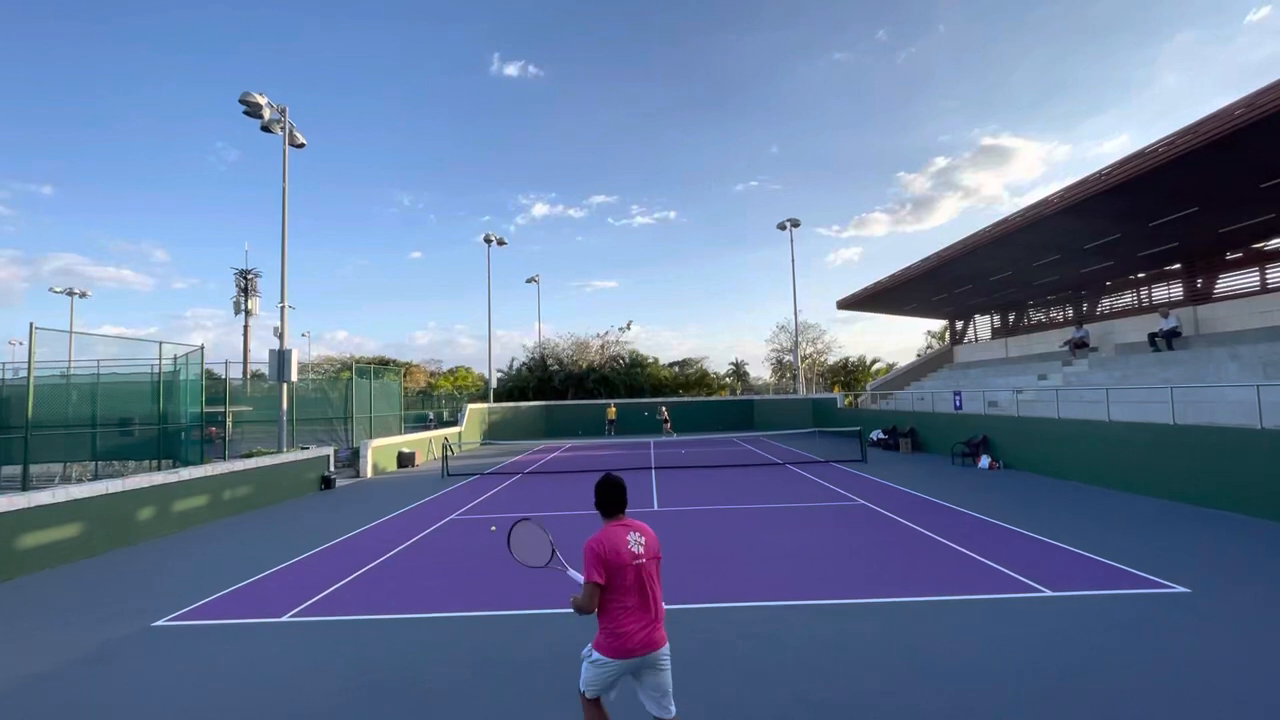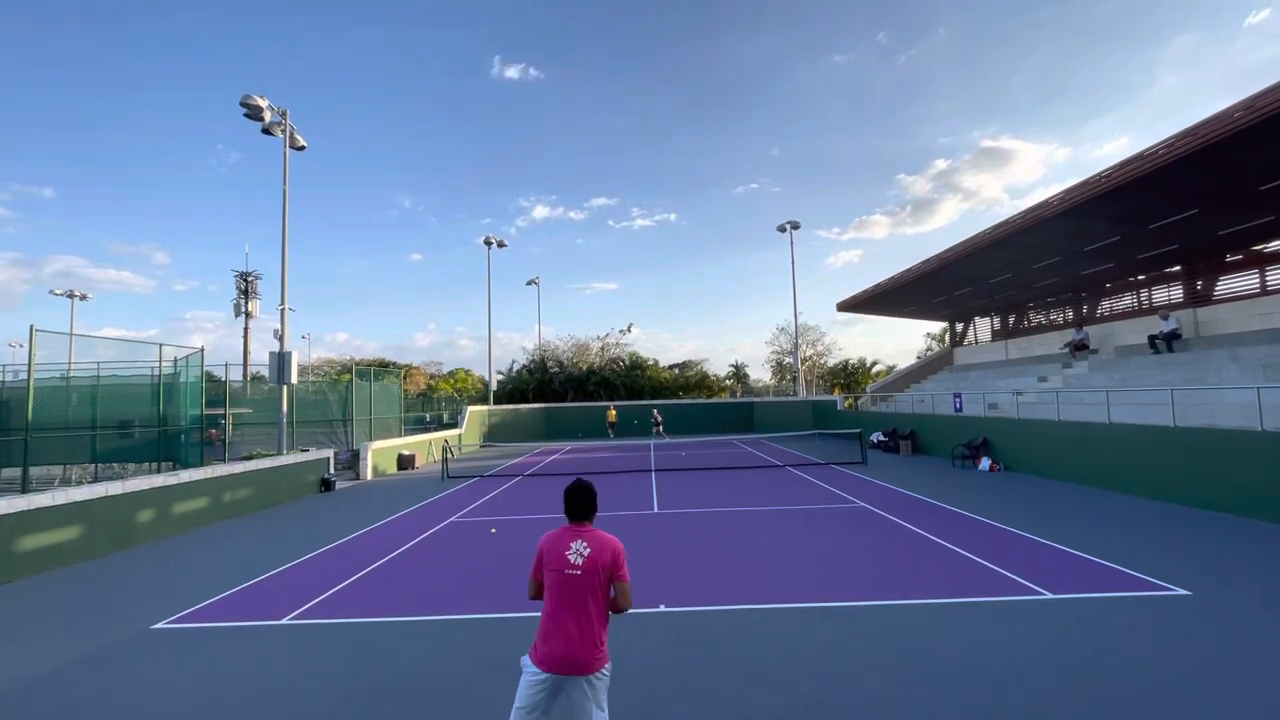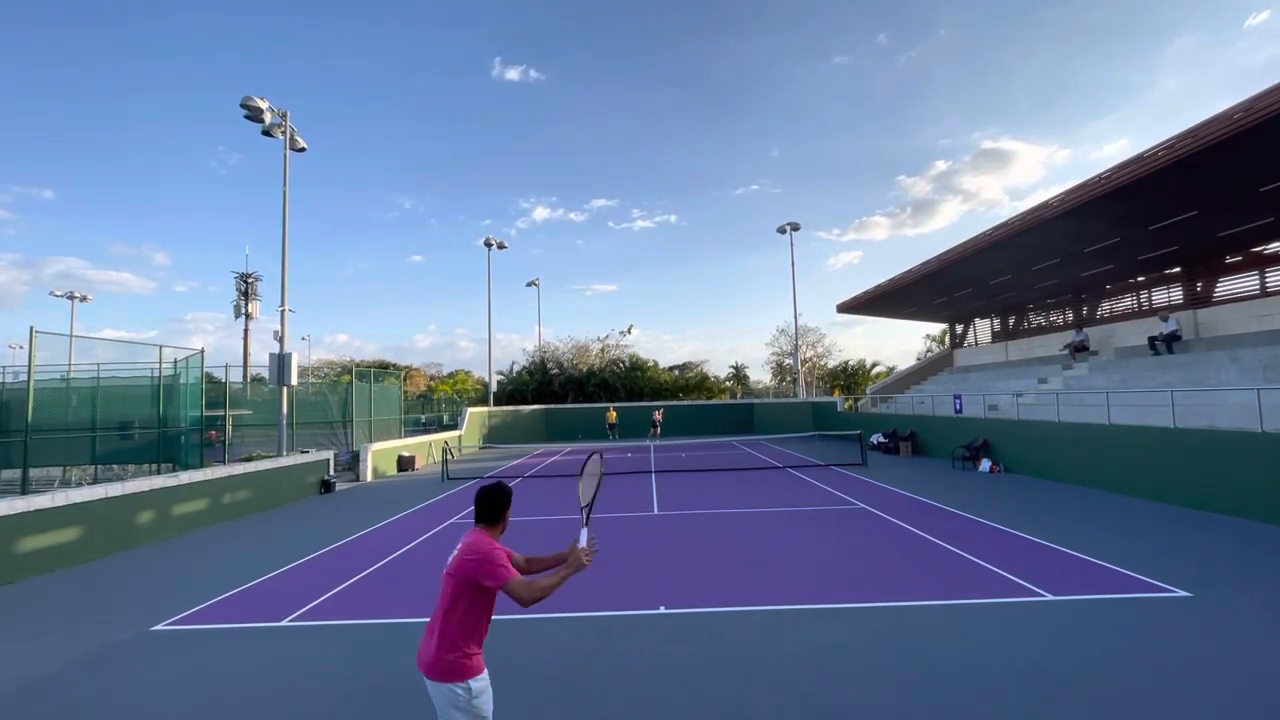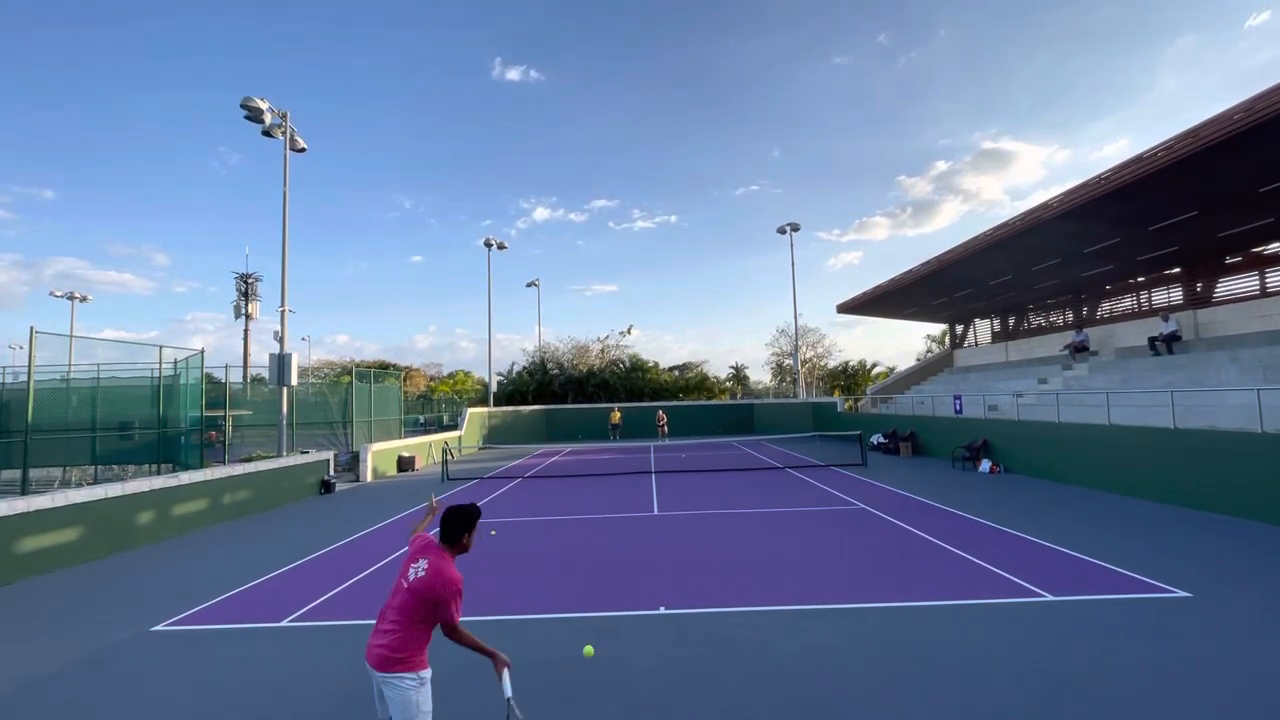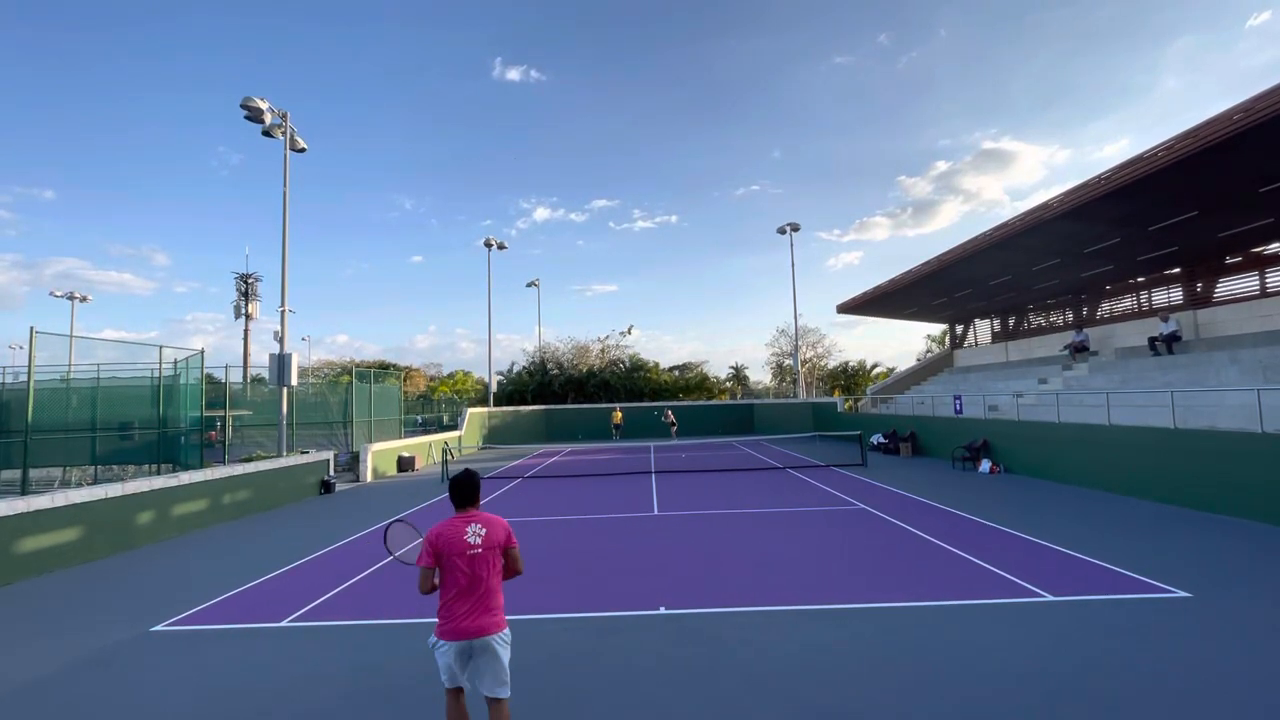
dt=0.7s
person 1, frame 1
left shoulder: (596, 544)
right shoulder: (647, 533)
left elbow: (589, 605)
left wrist: (578, 604)
left hip: (614, 649)
right hip: (654, 644)
left knee: (589, 696)
person 1, frame 2
left shoulder: (547, 542)
right shoulder: (612, 546)
left elbow: (534, 593)
right elbow: (623, 603)
left hip: (545, 658)
right hip: (590, 660)
person 1, frame 3
left shoulder: (477, 541)
right shoulder: (485, 550)
left elbow: (523, 564)
right elbow: (526, 595)
left wrist: (565, 556)
right wrist: (570, 568)
left hip: (438, 660)
right hip: (456, 668)
person 1, frame 4
left shoulder: (420, 546)
right shoulder: (449, 580)
right elbow: (452, 631)
left wrist: (430, 514)
right wrist: (492, 655)
left hip: (376, 654)
right hip: (403, 666)
person 1, frame 5
left shoulder: (436, 533)
right shoulder: (500, 526)
left elbow: (425, 587)
right elbow: (516, 569)
left hip: (451, 631)
right hip: (491, 628)
left knee: (454, 692)
right knee: (498, 698)
